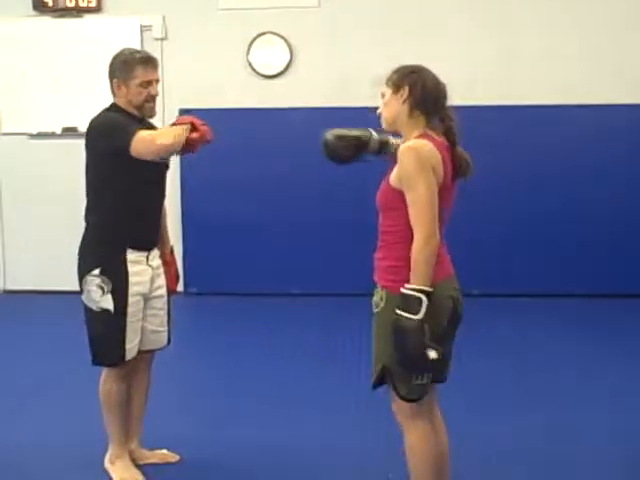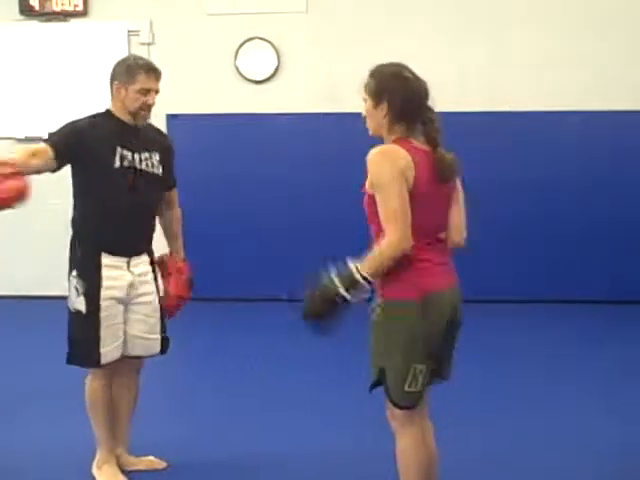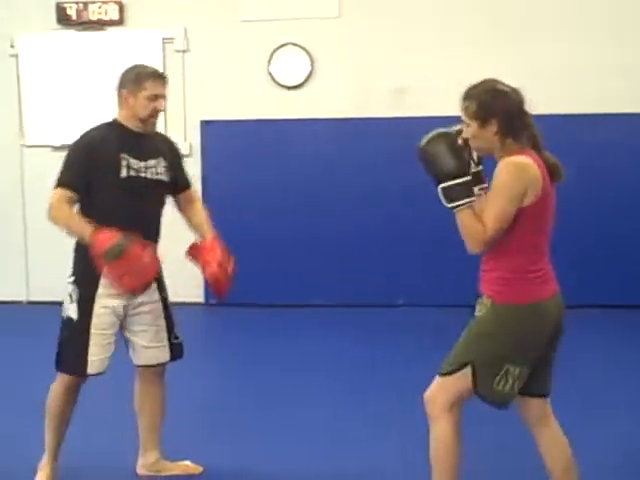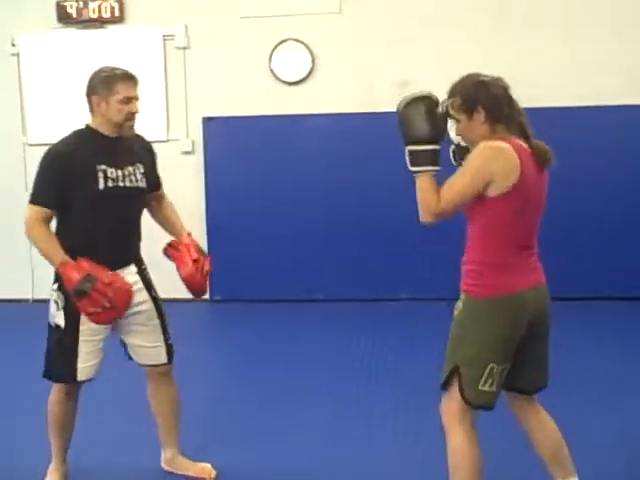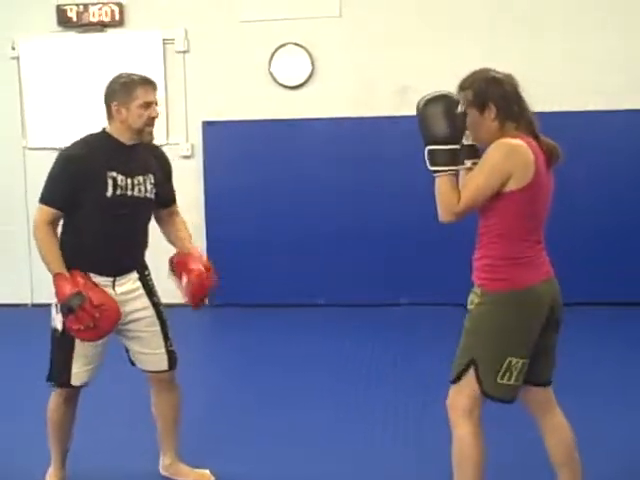
dt=0.7s
person 1, frame 1
left shoulder: (151, 130)
right shoulder: (106, 125)
right elbow: (157, 148)
left wrist: (166, 249)
right wrist: (184, 130)
left hip: (148, 258)
right hip: (111, 261)
left knee: (143, 355)
right knee: (117, 361)
left ankle: (133, 445)
person 1, frame 2
left shoulder: (159, 141)
right shoulder: (87, 132)
left elbow: (169, 204)
right elbow: (39, 155)
left wrist: (178, 258)
left hip: (142, 265)
right hip: (97, 265)
left knee: (132, 362)
right knee: (102, 364)
person 1, frame 3
left shoulder: (165, 148)
right shoulder: (93, 145)
left elbow: (188, 200)
right elbow: (58, 208)
left wrist: (211, 244)
right wrist: (101, 241)
left hip: (146, 273)
right hip: (101, 276)
left knee: (153, 367)
right knee: (73, 374)
person 1, frame 4
left shoulder: (141, 148)
right shoulder: (64, 155)
left elbow: (156, 200)
right elbow: (35, 222)
left wrist: (185, 239)
right wrist: (69, 270)
left hip: (132, 275)
right hip: (85, 282)
left knee: (161, 366)
right knee: (68, 382)
person 1, frame 5
left shoulder: (156, 160)
right shoulder: (78, 158)
left elbow: (168, 216)
right elbow: (43, 224)
left wrist: (189, 253)
right wrist: (63, 281)
left hip: (134, 283)
right hip: (84, 285)
left knee: (164, 374)
right knee: (67, 387)
person 2, frame 1
left shoulder: (416, 153)
right shoulder: (430, 145)
left elbow: (426, 237)
left wrist: (414, 309)
right wrist: (373, 142)
left hip: (410, 293)
right hip: (427, 289)
left knee: (409, 409)
right knee: (421, 403)
person 2, frame 2
left shoulder: (384, 159)
right shoulder: (439, 157)
left elbow: (397, 241)
right elbow: (457, 235)
left wrist: (342, 281)
left hip: (408, 300)
right hip: (441, 292)
left knee: (404, 415)
right knee: (412, 408)
person 2, frame 3
left shoulder: (515, 169)
right shoulder: (530, 163)
left elbow: (478, 240)
right elbow: (492, 220)
left wrist: (453, 183)
right wrist: (467, 178)
left hip: (513, 307)
right hip: (540, 303)
left knee: (440, 401)
right knee: (537, 414)
person 2, frame 4
left shoulder: (491, 154)
right shoulder: (530, 155)
left elbow: (430, 212)
left wrist: (421, 148)
right wrist: (467, 160)
left hip: (491, 301)
right hip: (530, 295)
left knee: (455, 413)
right knee: (525, 403)
person 2, frame 5
left shoulder: (507, 151)
right shoulder: (532, 150)
left elbow: (450, 210)
right elbow: (476, 196)
left wrist: (441, 148)
right wrist: (466, 153)
left hip: (506, 297)
right hip: (537, 290)
left knee: (462, 407)
right knee: (540, 400)
